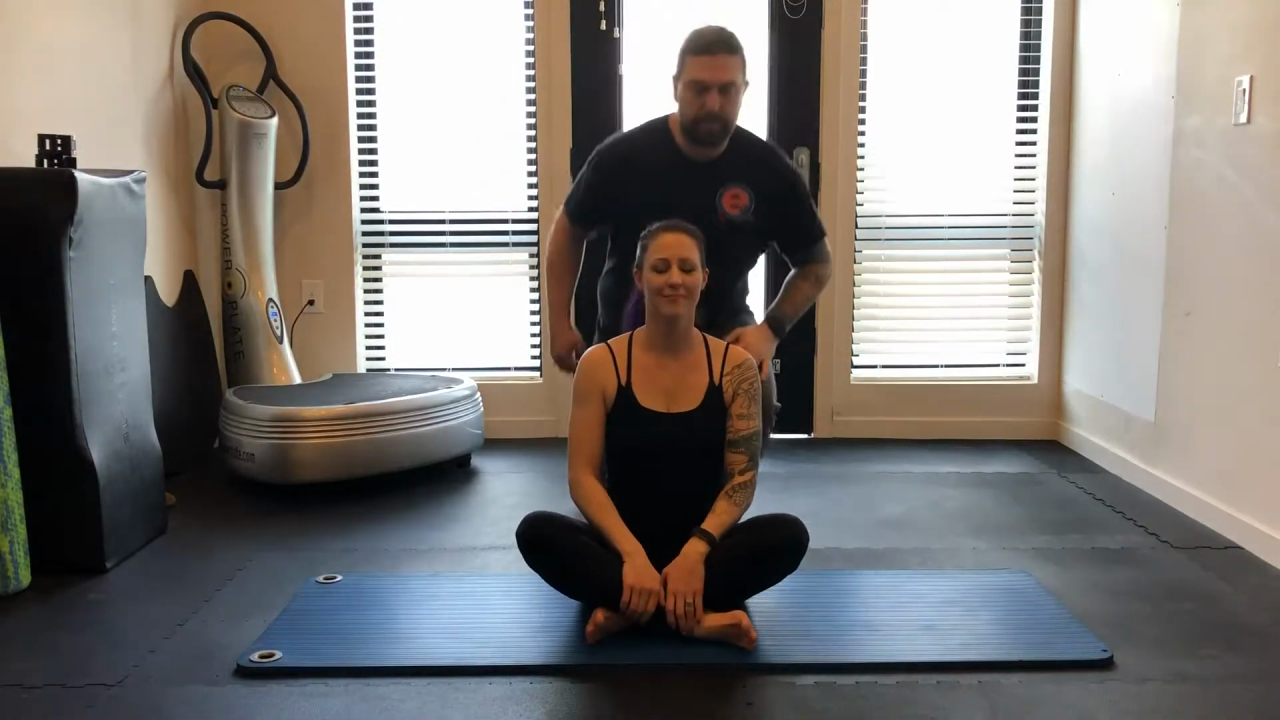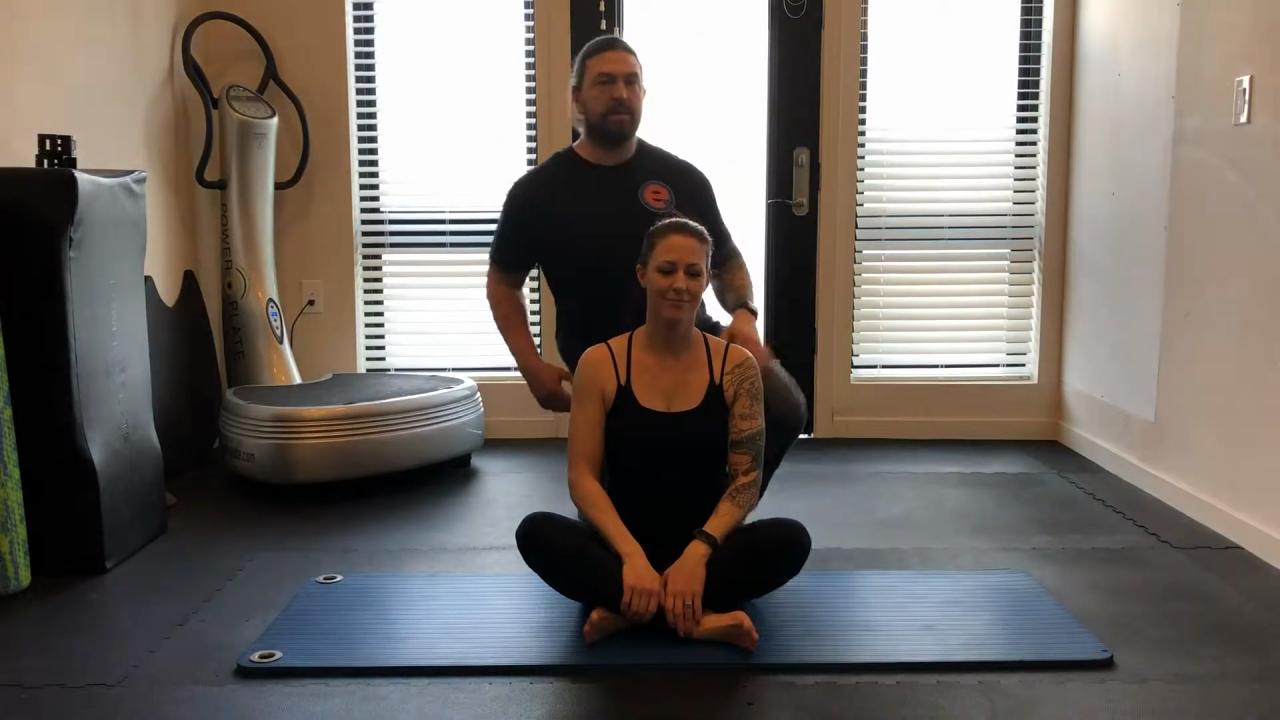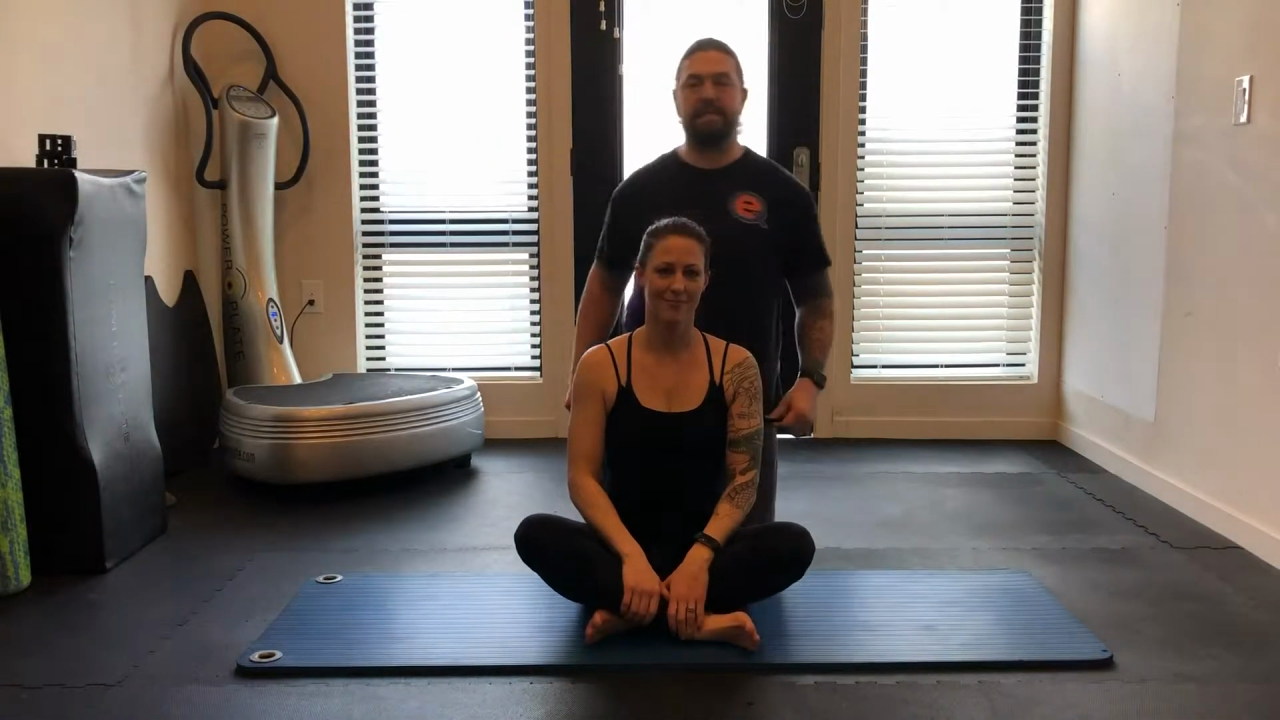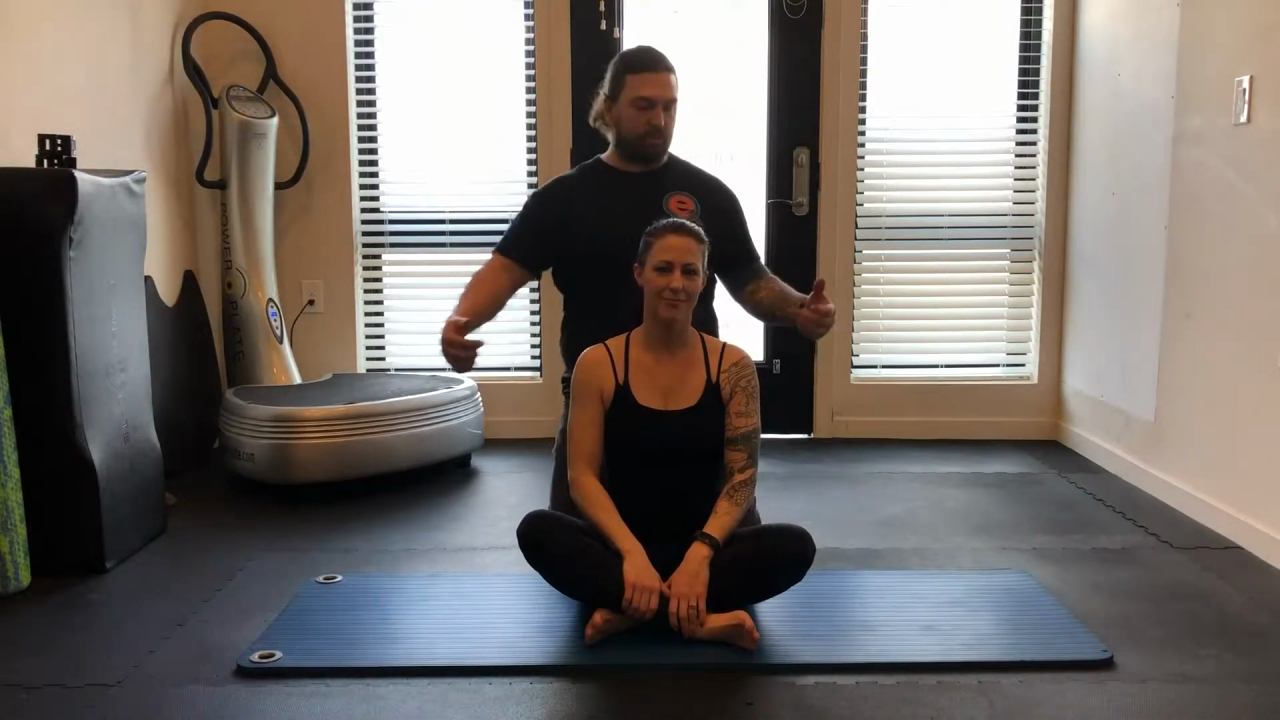
dt=0.7s
person 1, frame 1
left shoulder: (769, 171)
right shoulder: (621, 159)
left elbow: (816, 264)
right elbow: (569, 230)
left wrist: (771, 329)
right wrist: (560, 324)
left hip: (720, 327)
right hip: (628, 335)
person 1, frame 2
left shoulder: (681, 179)
right shoulder: (539, 192)
left elbow: (726, 261)
right elbow: (503, 282)
left wrist: (744, 312)
right wrist: (531, 363)
left knee: (783, 407)
person 1, frame 3
left shoulder: (781, 194)
right shoulder: (640, 190)
left elbow: (815, 298)
right elbow: (606, 281)
left wrist: (810, 381)
right wrist: (581, 371)
person 1, frame 4
left shoulder: (707, 195)
right shoulder: (564, 198)
left elbow: (750, 282)
right elbow: (504, 269)
left wrist: (799, 308)
right wrist: (460, 319)
person 2, frame 1
left shoulder: (735, 366)
right shoulder: (600, 364)
left elbow: (742, 479)
right elbow: (582, 477)
left wrist: (696, 550)
right wrist: (633, 555)
left hip: (704, 550)
right hip: (623, 548)
left knee: (788, 534)
right knee: (536, 531)
left ankle: (629, 609)
right ankle: (699, 617)
person 2, frame 2
left shoulder: (737, 366)
right shoulder: (599, 364)
left elbow: (747, 479)
right elbow: (582, 477)
left wrist: (698, 552)
right wrist: (632, 555)
left hip: (704, 550)
right hip: (624, 547)
left knee: (790, 539)
right knee: (535, 532)
left ankle: (629, 609)
right ankle: (699, 618)
person 2, frame 3
left shoulder: (735, 366)
right shoulder: (600, 365)
left elbow: (744, 479)
right elbow: (582, 478)
left wrist: (699, 557)
right wrist: (632, 557)
left hip: (706, 549)
right hip: (625, 549)
left knee: (794, 544)
right knee: (535, 534)
left ankle: (631, 611)
right ankle: (702, 620)
person 2, frame 4
left shoulder: (733, 366)
right shoulder: (598, 364)
left elbow: (742, 477)
right elbow: (582, 476)
left wrist: (700, 553)
right wrist: (632, 553)
left hip: (704, 548)
right hip: (624, 547)
left knee: (794, 546)
right knee: (536, 530)
left ankle: (630, 610)
right ankle: (703, 619)
